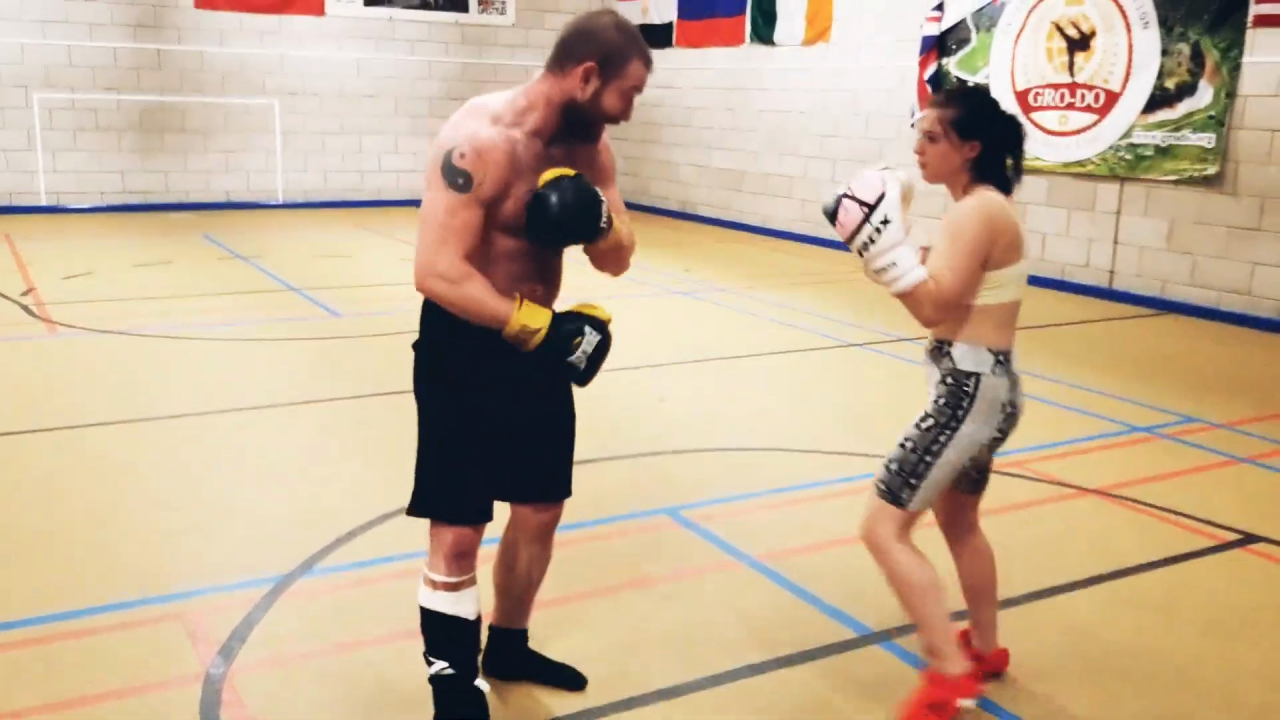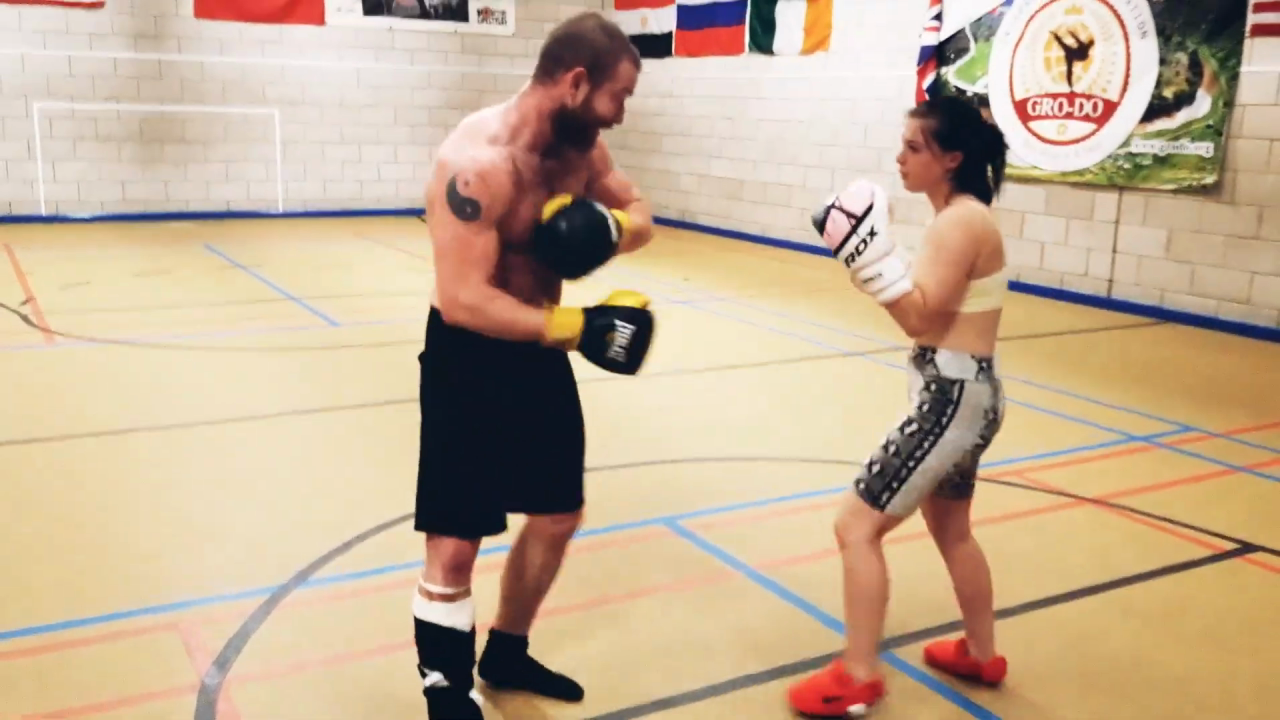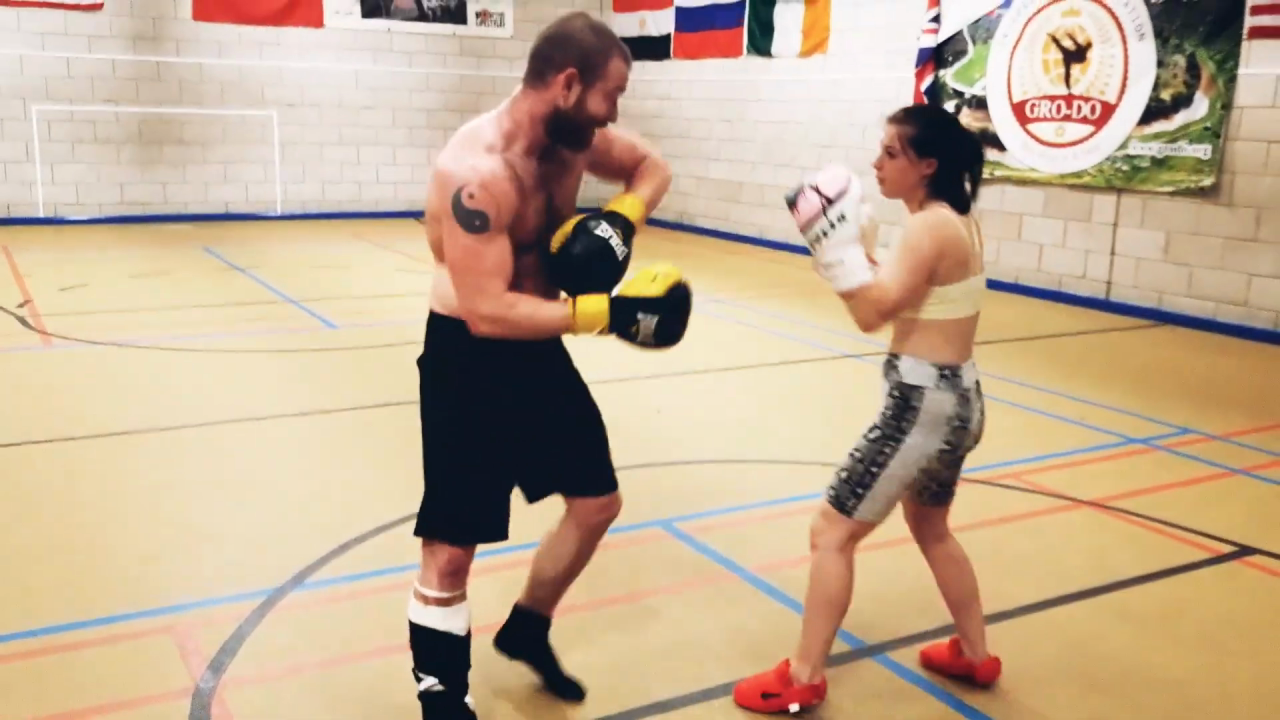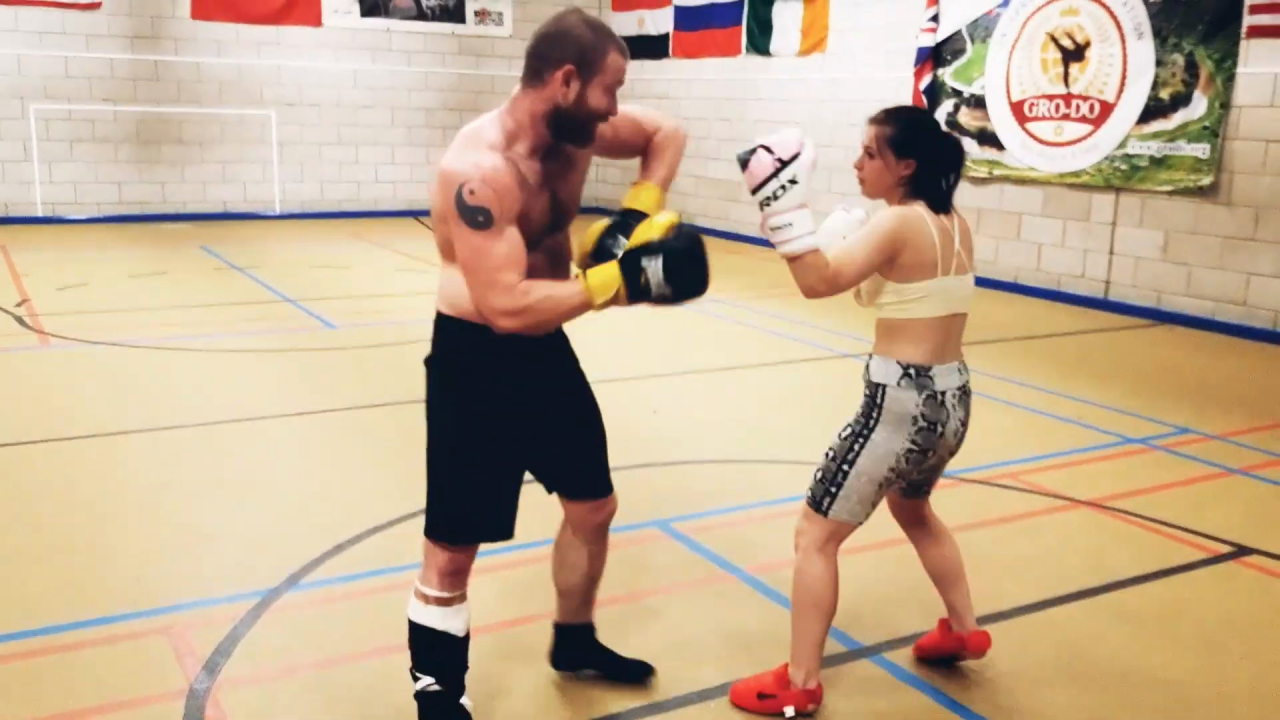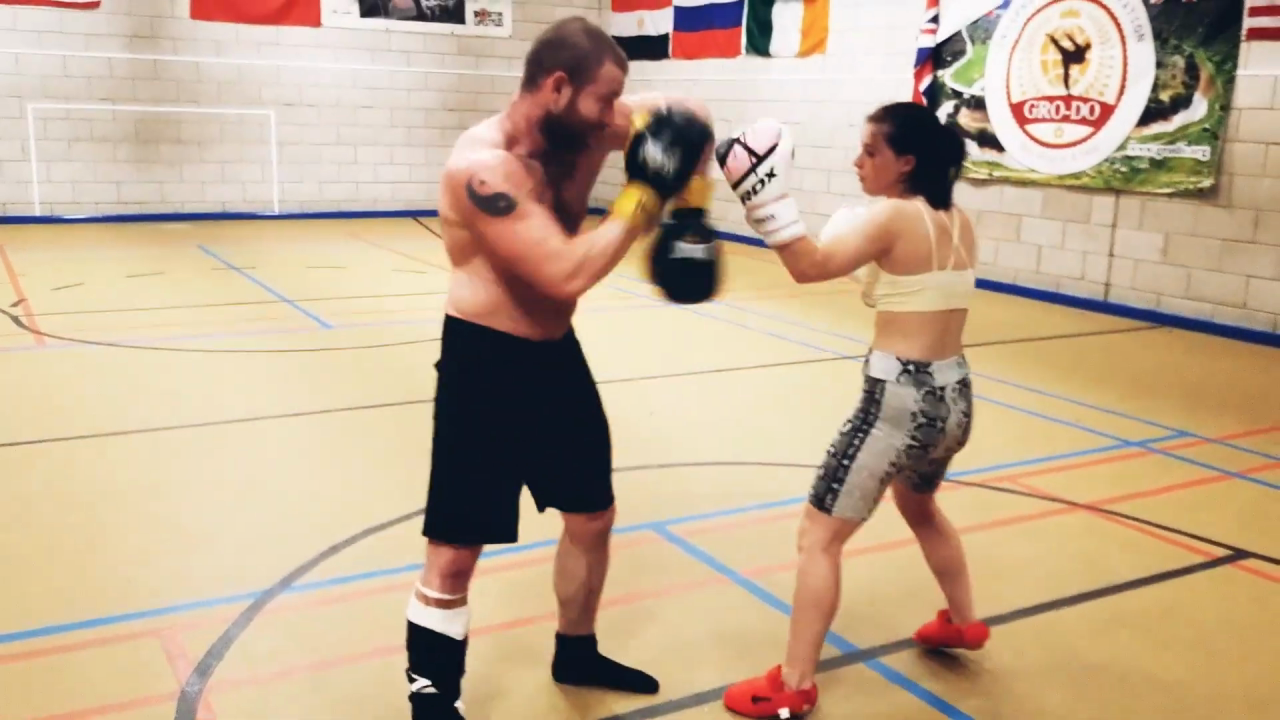
dt=0.1s
person 1, frame 1
left shoulder: (588, 147)
right shoulder: (481, 138)
left elbow: (618, 259)
right elbow: (438, 271)
left wrist: (596, 217)
right wrist: (542, 329)
left hip: (540, 341)
right hip: (464, 344)
left knee: (540, 511)
right knee: (456, 533)
left ankle: (508, 645)
person 1, frame 2
left shoulder: (577, 140)
right shoulder: (479, 160)
left elbow: (639, 223)
right elbow: (466, 302)
left wrist: (610, 224)
right wrist: (580, 328)
left hip: (539, 353)
right hip: (467, 359)
left knee: (557, 516)
right knee: (453, 544)
left ankle: (507, 653)
person 1, frame 3
left shoulder: (575, 134)
right shoulder: (478, 170)
left elbow: (653, 166)
right elbow: (484, 311)
left wrist: (619, 221)
right wrist: (611, 313)
left hip: (540, 351)
right hip: (468, 361)
left knee: (596, 500)
right knee: (451, 550)
left ankle: (527, 627)
person 1, frame 4
left shoulder: (581, 126)
right shoulder: (478, 169)
left elbow: (671, 135)
right elbow: (506, 305)
left wrist: (651, 221)
right wrist: (621, 282)
left hip: (546, 350)
right hip: (473, 360)
left knee: (593, 505)
right knee: (452, 550)
left ankle: (575, 639)
person 1, frame 5
left shoulder: (585, 132)
right shoulder: (482, 165)
left elbow: (689, 119)
right elbow: (565, 275)
left wrist: (688, 212)
right wrist: (646, 192)
left hip: (558, 354)
right hip: (485, 363)
left knee: (592, 518)
right knee: (455, 552)
left ankle: (576, 653)
person 2, frame 1
left shoulder: (974, 211)
right shoulder: (990, 204)
left elbow: (934, 309)
left wrist: (878, 239)
right wrist: (887, 231)
left hip: (970, 390)
right hip: (987, 386)
left knee: (884, 528)
right knee: (957, 518)
right ankle: (983, 646)
person 2, frame 2
left shoulder: (956, 221)
right shoulder: (972, 214)
left elbow: (920, 319)
left wrist: (867, 250)
right wrist: (869, 249)
left hip: (953, 397)
right hip: (974, 393)
left knee: (857, 528)
right knee: (947, 523)
right ankle: (979, 653)
person 2, frame 3
left shoulder: (928, 227)
right shoulder: (956, 221)
left elbow: (871, 313)
left wrist: (834, 239)
right wrist: (857, 249)
left hip: (920, 403)
right hip: (956, 399)
left knee: (830, 535)
right knee: (930, 528)
left ankle: (803, 679)
right ankle: (973, 653)
person 2, frame 4
left shoulder: (899, 224)
right shoulder: (953, 224)
left elbow: (816, 281)
left wrist: (781, 200)
right wrist: (865, 265)
left hip: (900, 402)
right hip: (950, 398)
left knee: (815, 538)
right knee: (911, 510)
right ankle: (962, 630)
person 2, frame 5
left shoulder: (894, 216)
right shoulder: (956, 221)
left elbow: (809, 267)
left wrist: (764, 191)
right wrist: (860, 249)
left hip: (899, 398)
right hip: (950, 394)
left knee: (818, 537)
right knee: (918, 505)
right ankle: (963, 620)
